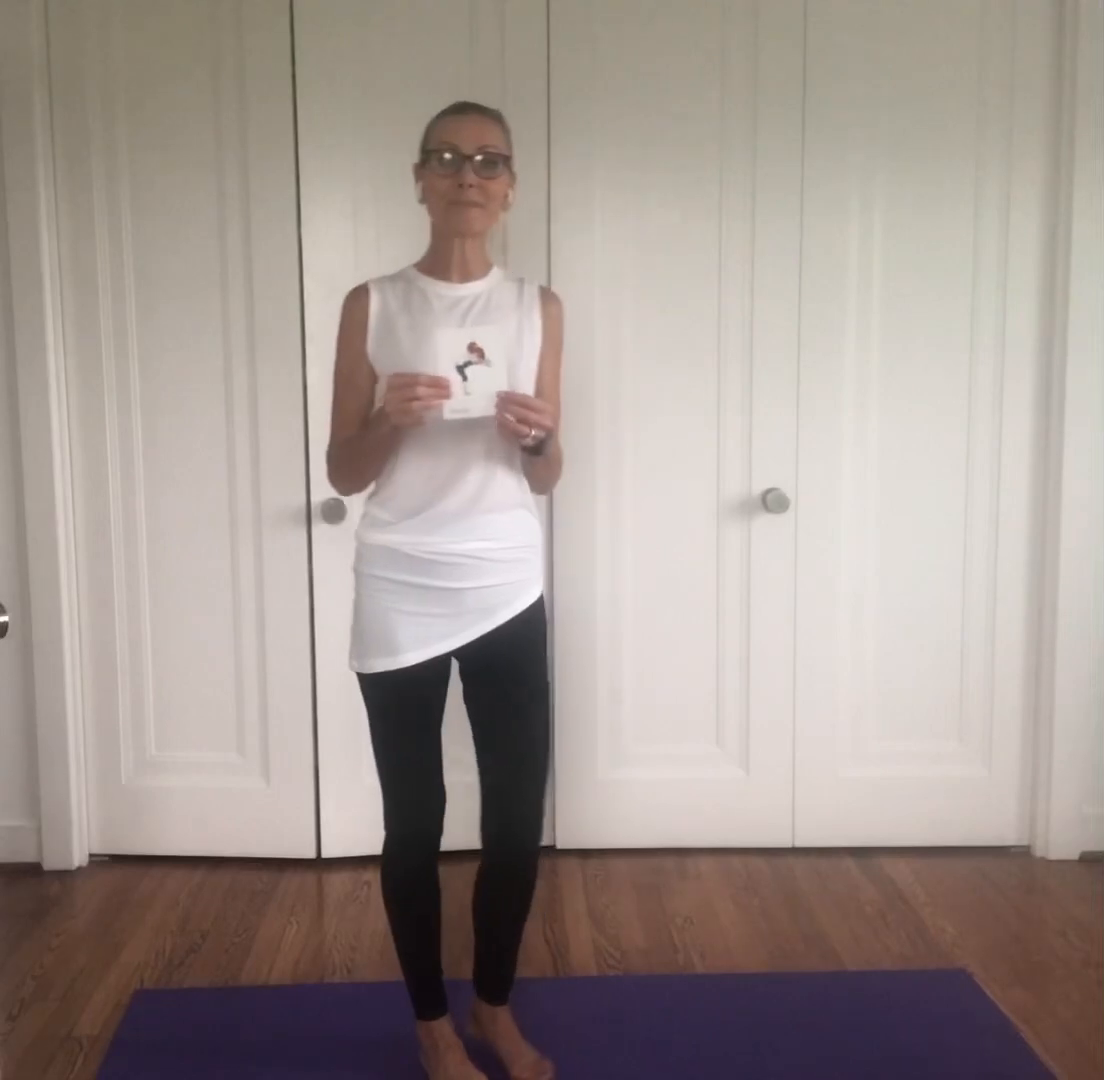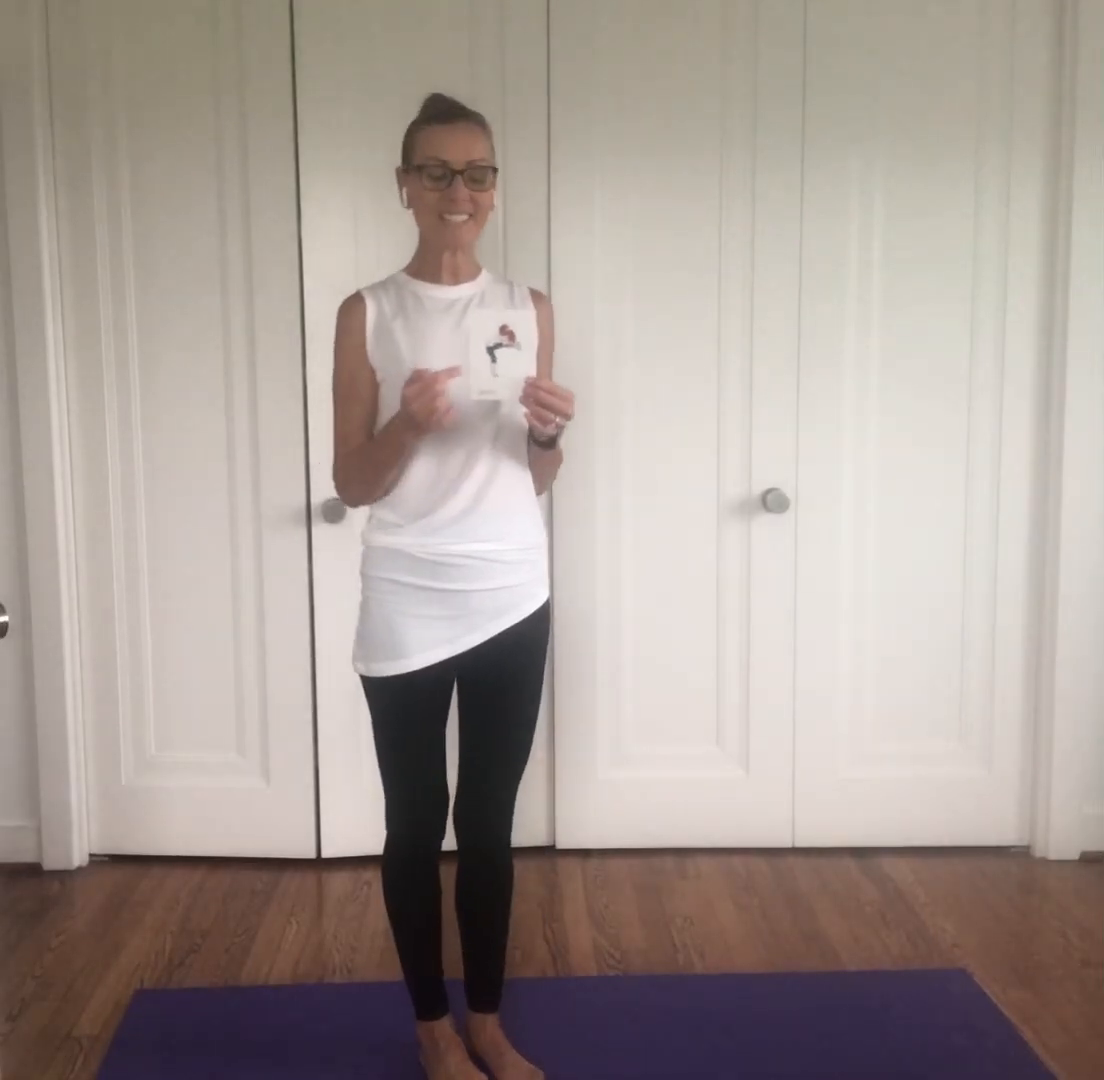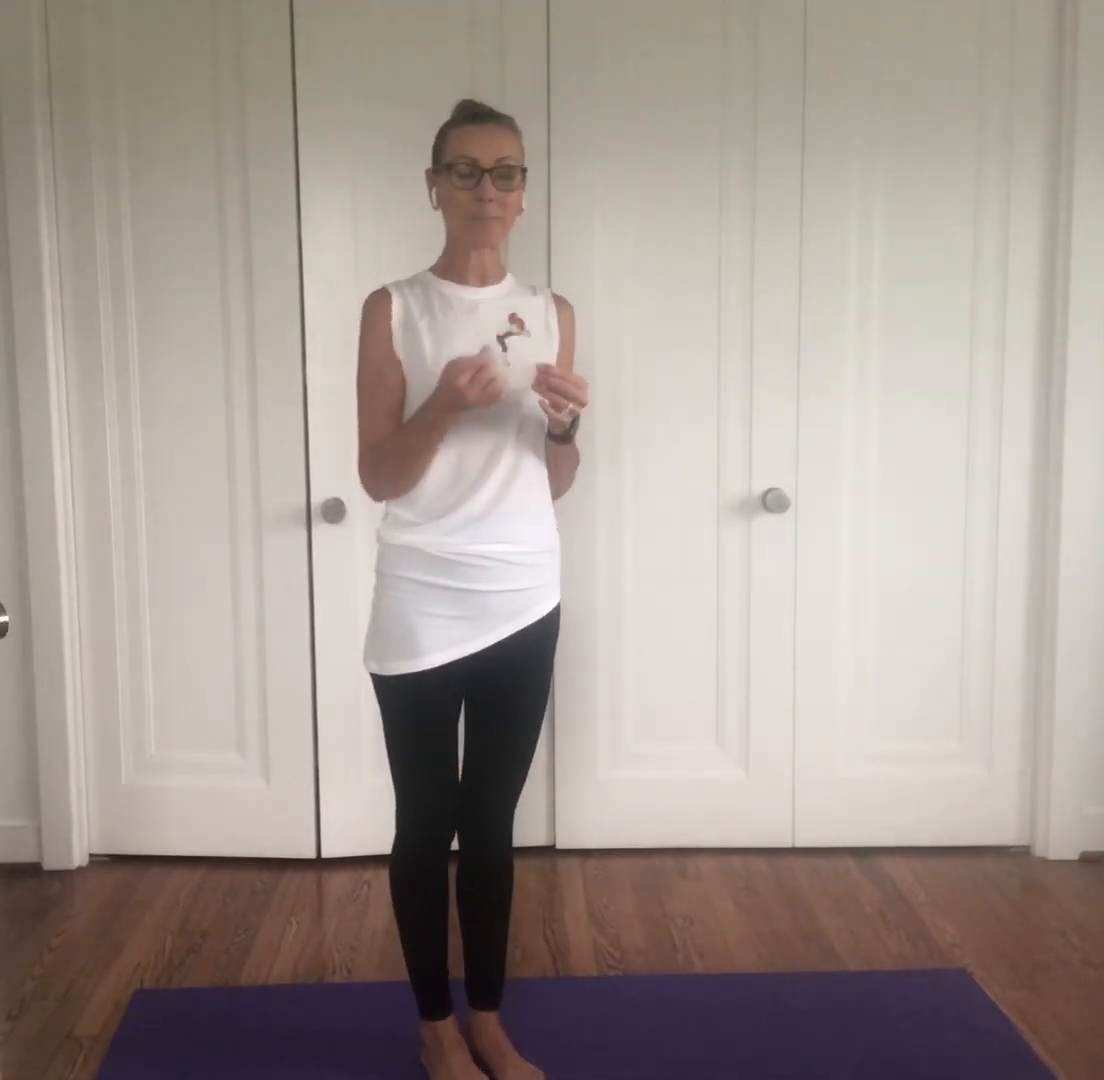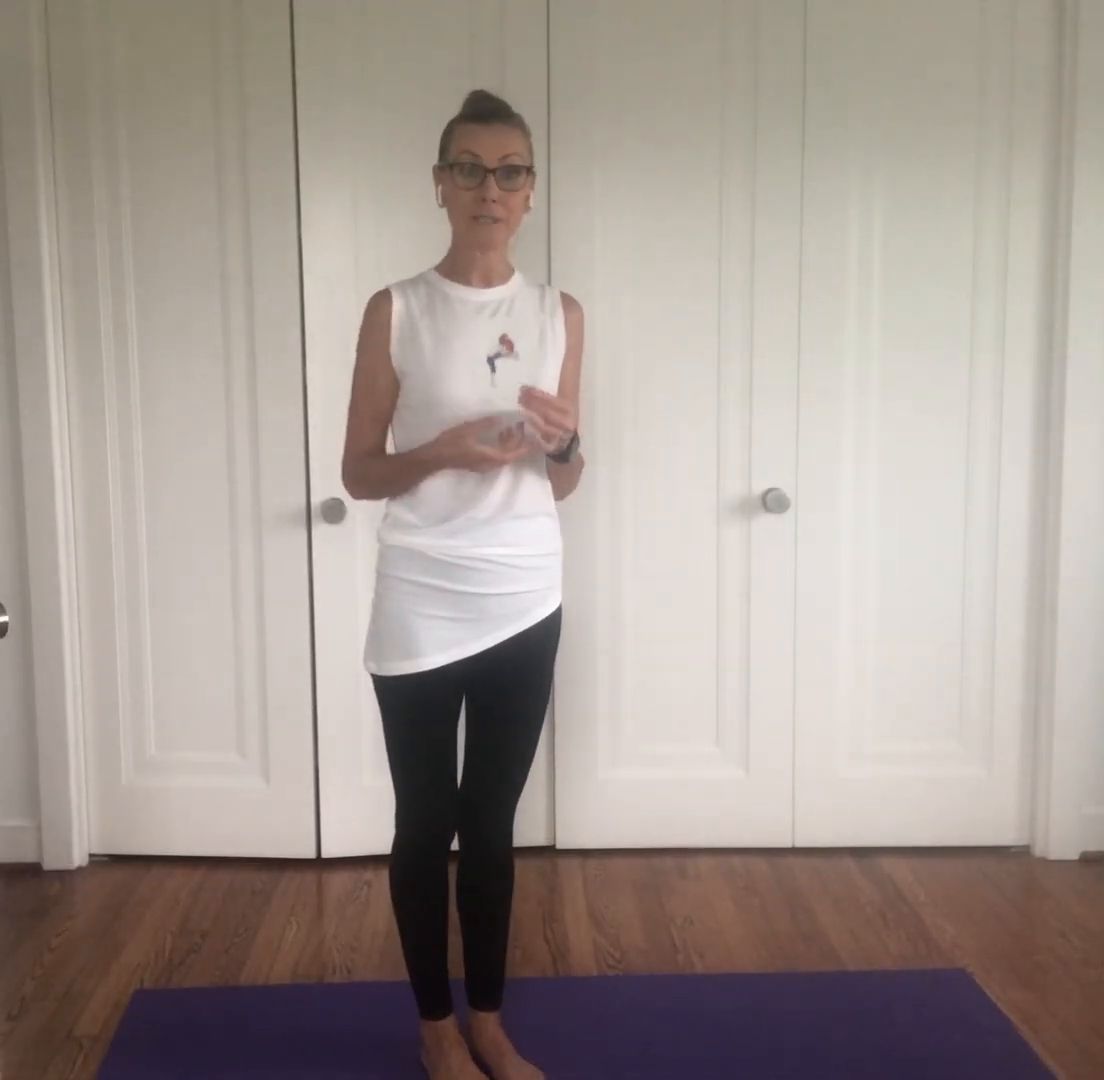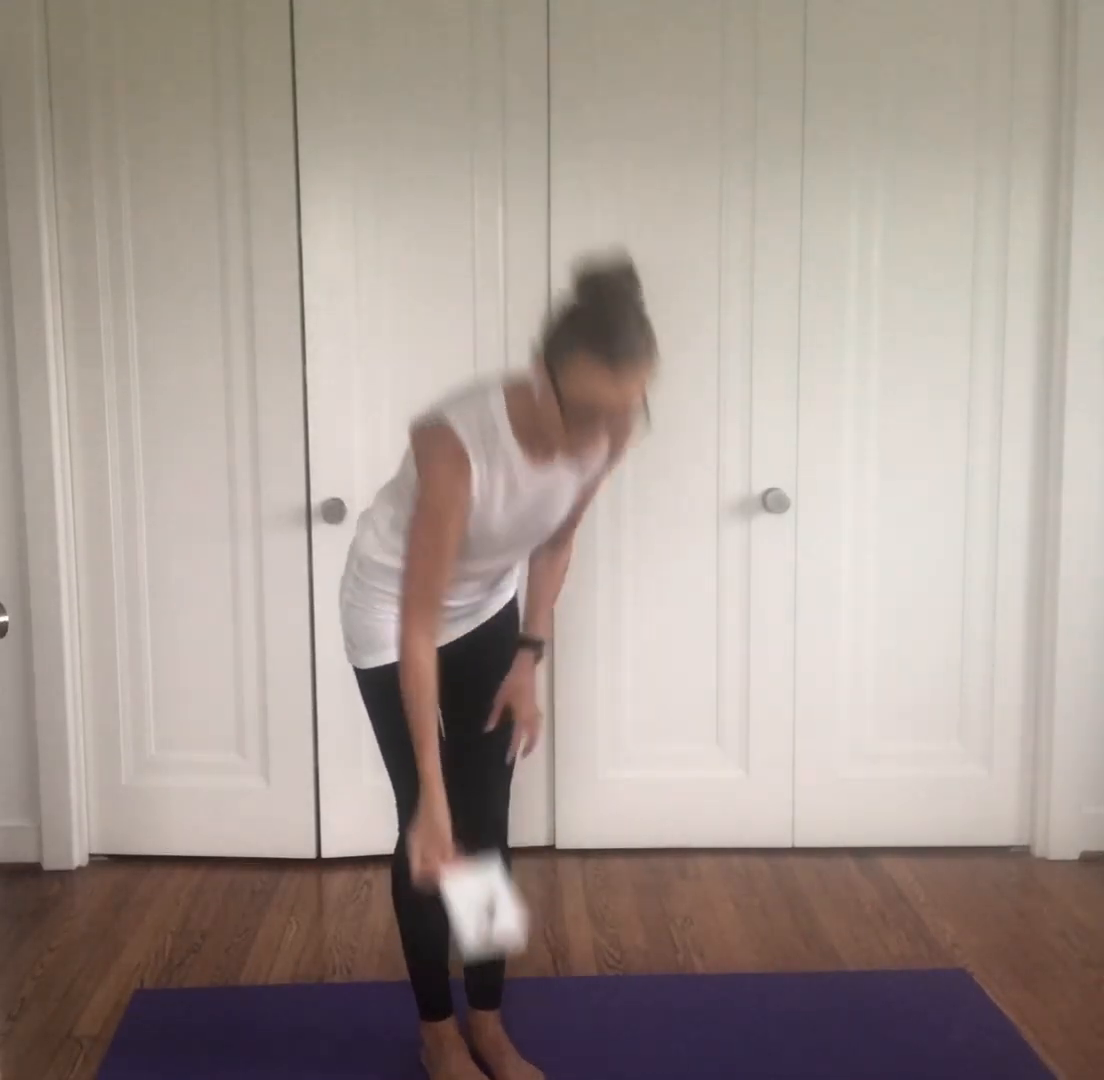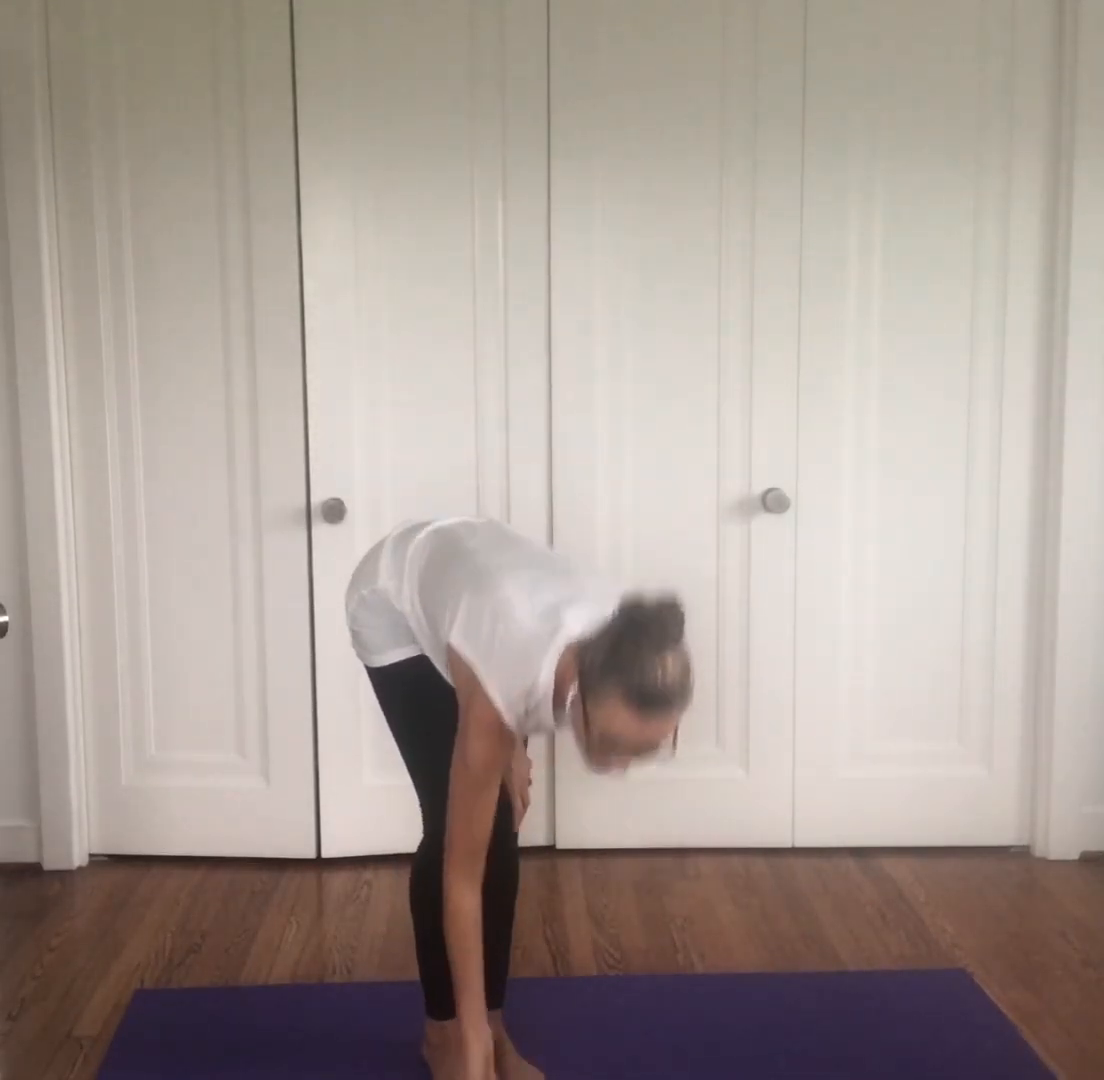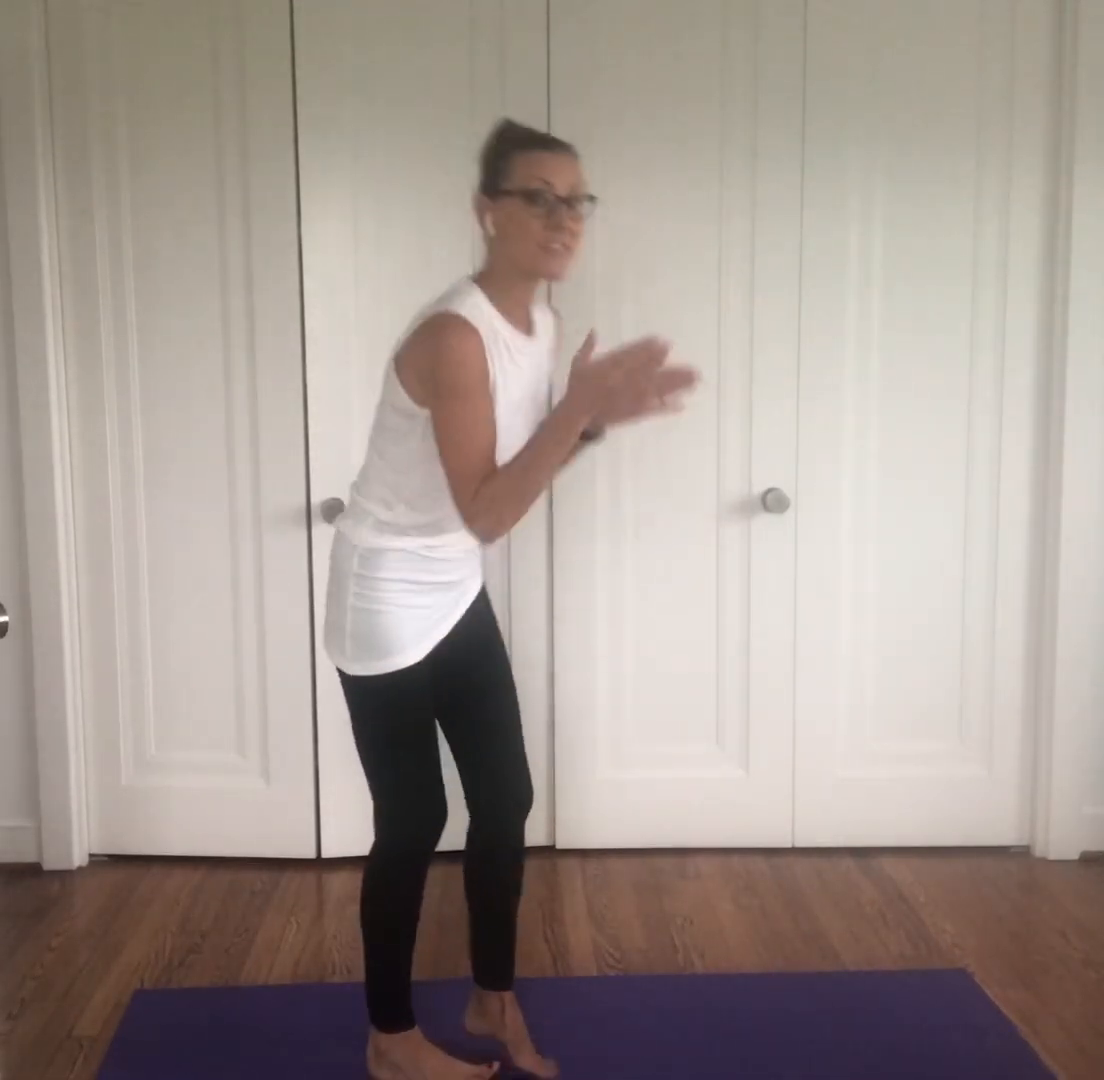
dt=0.7s
person 1, frame 1
left shoulder: (538, 308)
right shoulder: (372, 305)
left elbow: (547, 478)
right elbow: (342, 474)
left wrist: (534, 438)
right wrist: (390, 419)
left hip: (507, 597)
right hip: (400, 600)
left knee: (518, 819)
right knee: (413, 823)
person 1, frame 2
left shoulder: (529, 308)
right shoulder: (365, 314)
left elbow: (539, 480)
right elbow: (352, 485)
left wrist: (547, 435)
right wrist: (408, 424)
left hip: (512, 601)
right hip: (407, 607)
left knee: (490, 822)
right knee: (416, 824)
person 1, frame 3
left shoulder: (550, 313)
right shoulder: (392, 310)
left elbow: (554, 483)
right elbow: (377, 475)
left wrist: (562, 425)
right wrist: (445, 404)
left hip: (523, 603)
right hip: (420, 607)
left knee: (491, 821)
right knee: (425, 823)
person 1, frame 4
left shoulder: (559, 314)
right shoulder: (394, 311)
left elbow: (564, 485)
right elbow: (359, 473)
left wrist: (560, 443)
right wrist: (439, 451)
left hip: (524, 606)
right hip: (421, 611)
left knee: (492, 822)
right knee: (425, 824)
person 1, frame 5
left shoulder: (602, 431)
right shoulder: (457, 437)
left elbow: (554, 543)
right elbow: (416, 630)
left wrist: (528, 658)
right wrist: (431, 802)
left hip: (485, 611)
right hip: (389, 615)
left knee: (487, 824)
right knee: (435, 823)
person 1, frame 6
left shoulder: (637, 648)
right shoulder: (501, 681)
right elbow: (462, 881)
left wrist: (515, 739)
right hip: (395, 605)
left knee: (499, 826)
right knee: (454, 825)
left ankle: (493, 1022)
right ankle: (442, 1029)
person 1, frame 7
left shoulder: (536, 323)
right shoulder: (454, 337)
right elbow: (485, 510)
left wrist: (598, 417)
right wrist: (578, 411)
left hip: (454, 594)
right hip: (388, 600)
left knee: (505, 797)
right knee: (412, 822)
left ankle: (494, 998)
